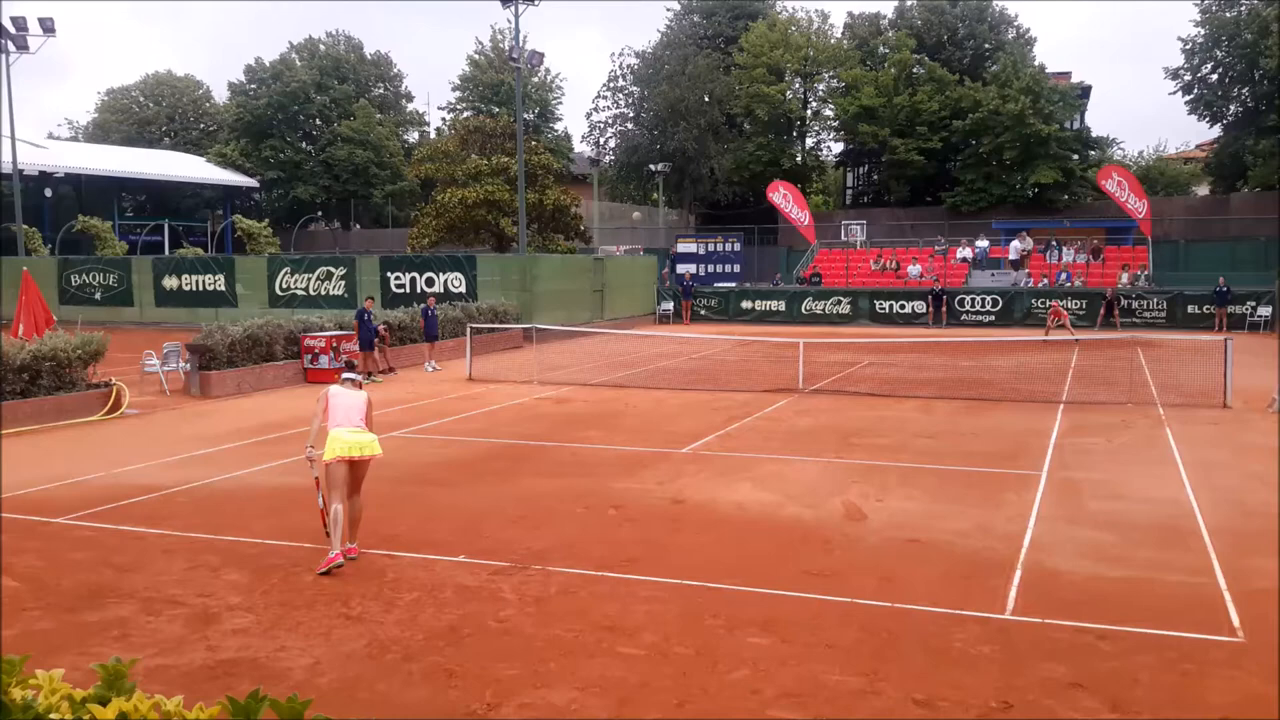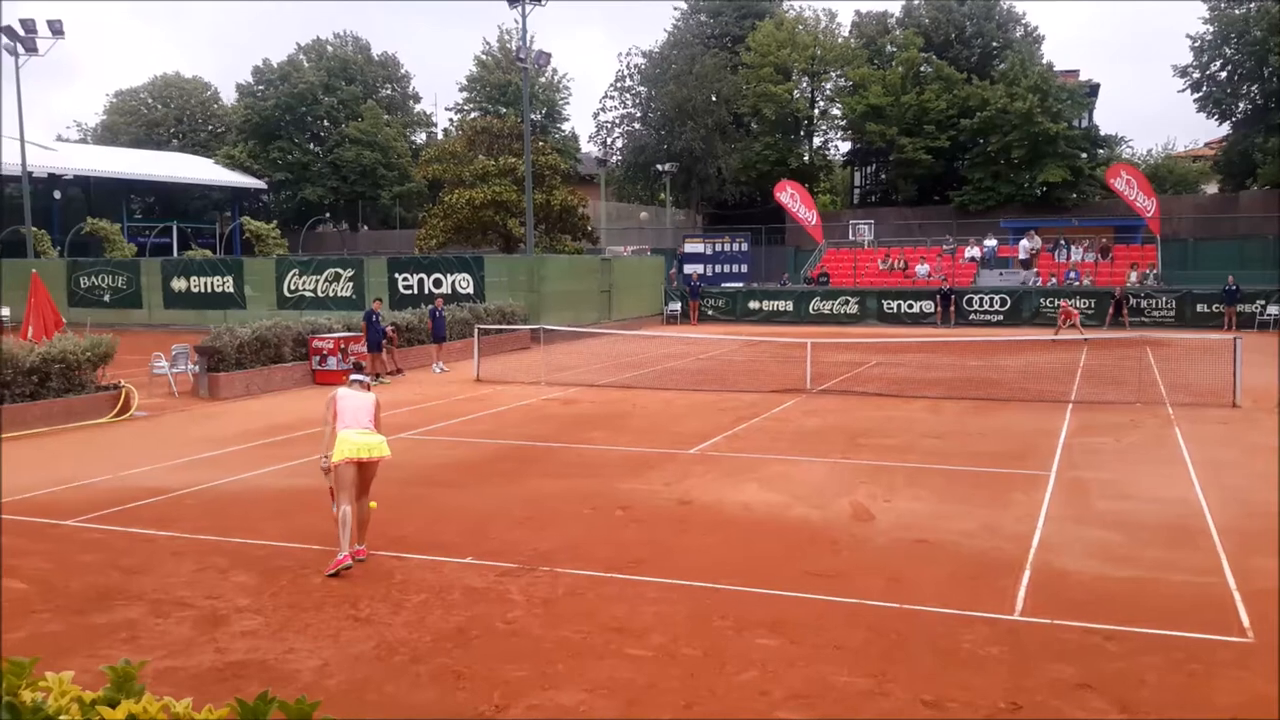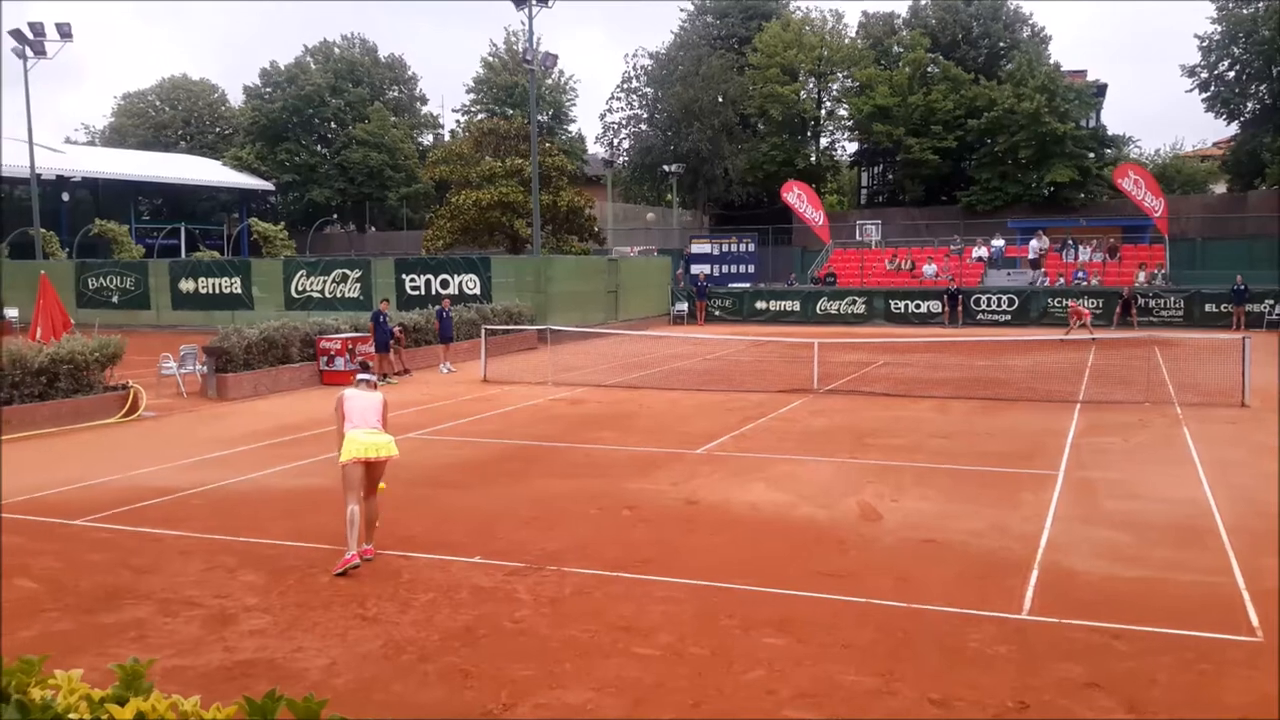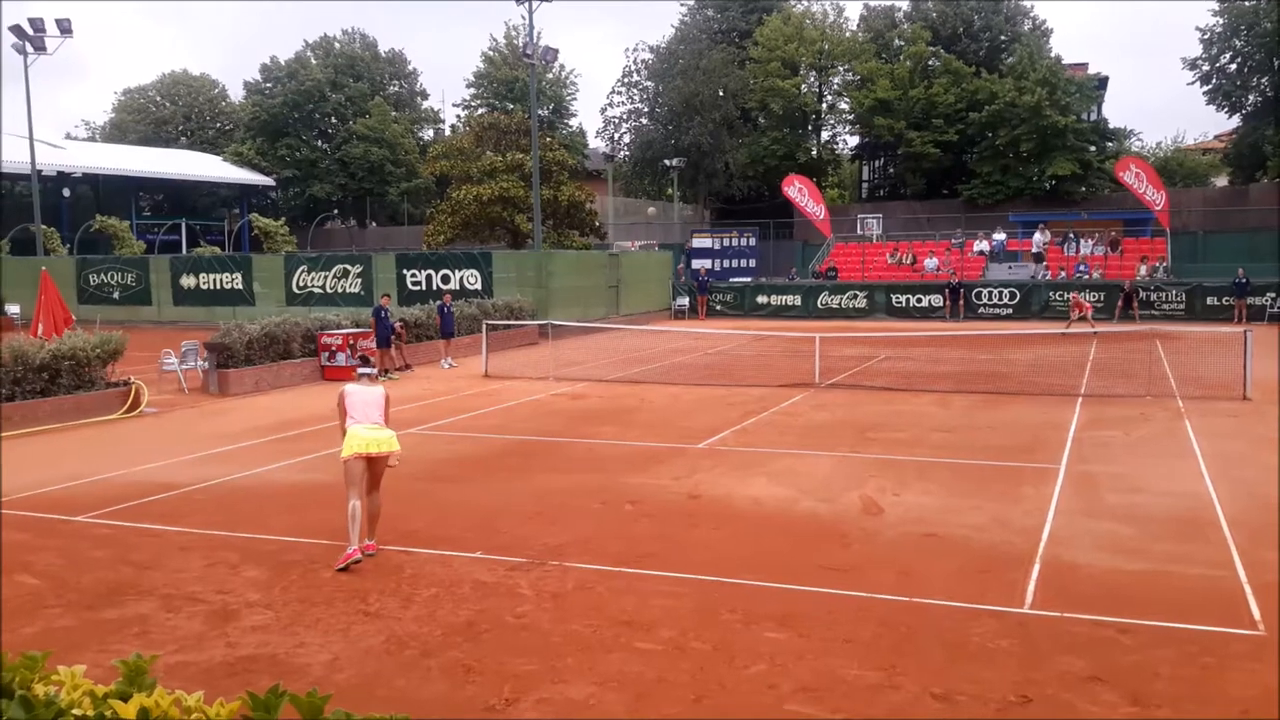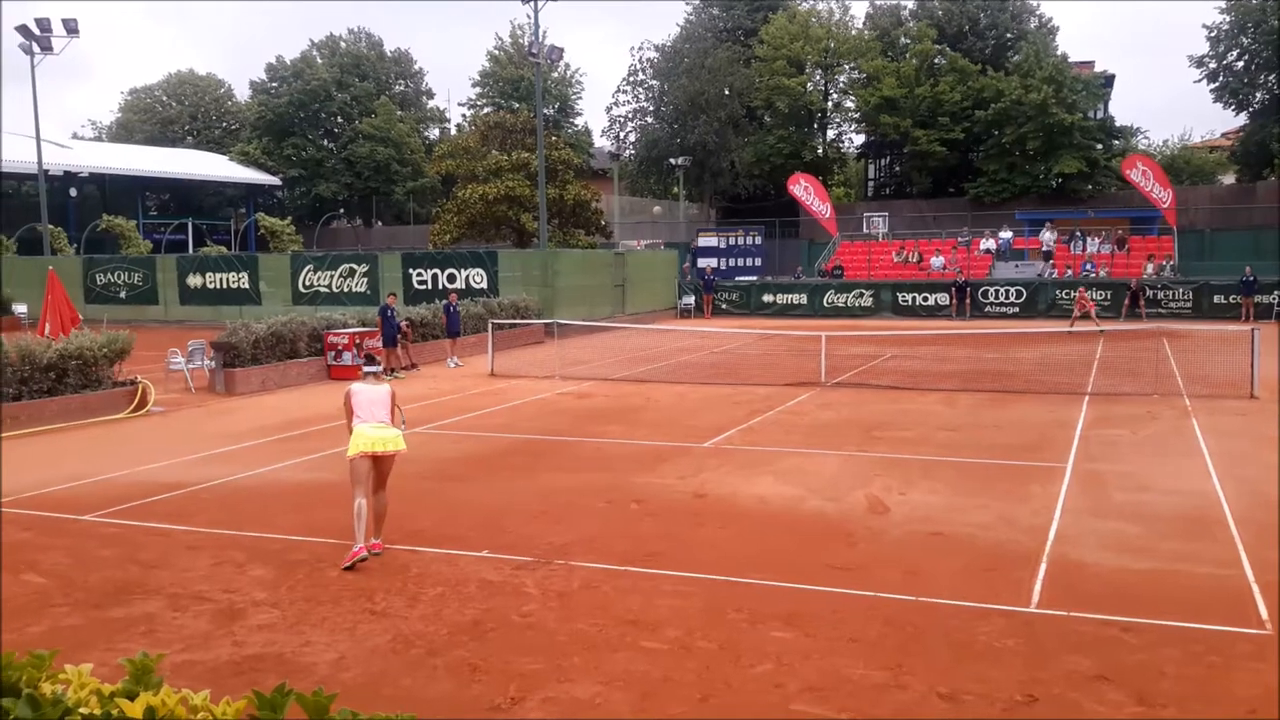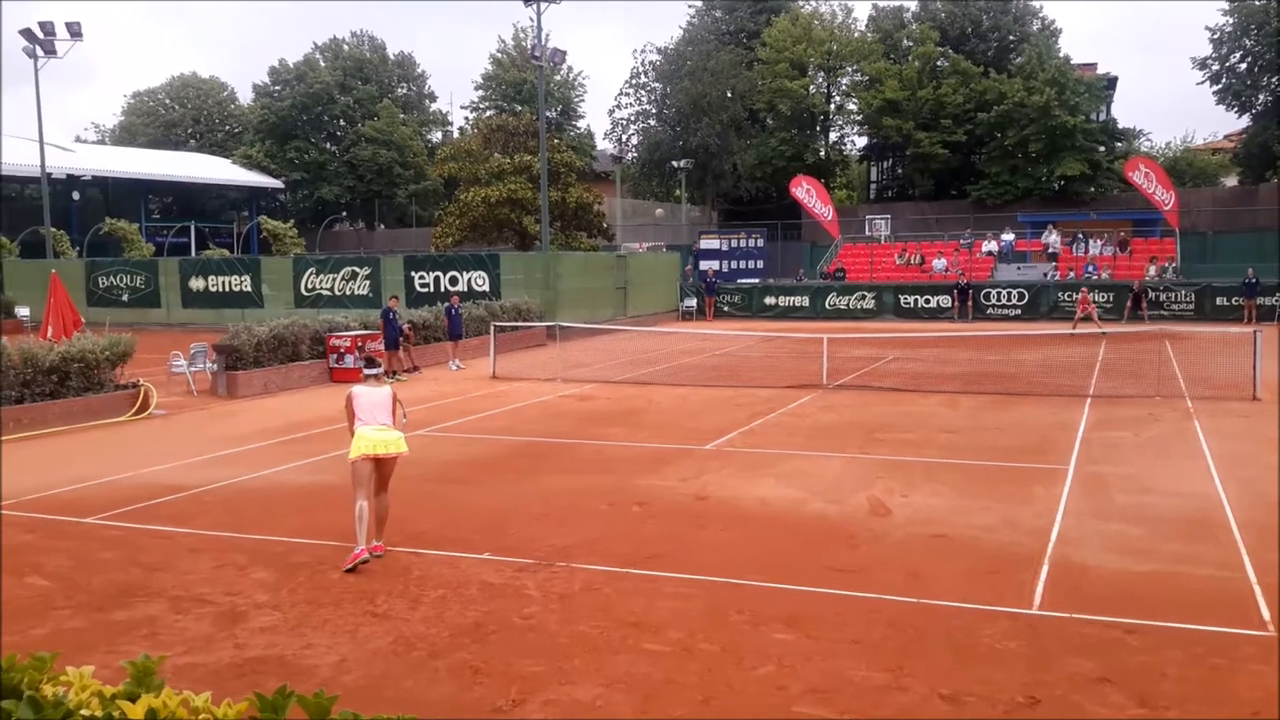
dt=0.2s
person 1, frame 1
left shoulder: (329, 391)
right shoulder: (365, 396)
left elbow: (317, 418)
left wrist: (310, 446)
left hip: (339, 440)
right hip: (364, 441)
left knee: (336, 499)
right knee: (354, 495)
left ankle: (336, 552)
right ankle: (352, 546)
person 1, frame 2
left shoulder: (336, 394)
right shoulder: (373, 398)
left elbow: (328, 425)
left wrist: (325, 456)
left hip: (347, 442)
right hip: (373, 442)
left knee: (344, 500)
right knee: (362, 497)
left ankle: (344, 554)
right ankle: (360, 548)
person 1, frame 3
left shoulder: (344, 395)
right shoulder: (380, 397)
left elbow: (340, 429)
left wrist: (342, 459)
left hip: (355, 442)
right hip: (381, 442)
left knee: (352, 500)
right knee: (370, 496)
left ankle: (352, 553)
right ankle: (368, 547)
person 1, frame 4
left shoulder: (345, 390)
right shoulder: (382, 391)
left elbow: (343, 425)
left wrist: (351, 442)
right wrist: (382, 456)
left hip: (357, 437)
right hip: (382, 437)
left knee: (354, 495)
right knee: (373, 491)
left ankle: (354, 548)
right ankle: (370, 542)
person 1, frame 5
left shoulder: (351, 389)
right shoulder: (389, 389)
left elbow: (350, 424)
left hip: (362, 436)
right hip: (388, 436)
left knee: (360, 494)
right knee: (379, 491)
left ankle: (360, 546)
right ankle: (376, 541)
person 1, frame 6
left shoulder: (353, 392)
right shoulder: (390, 391)
left elbow: (351, 427)
left hip: (364, 439)
right hip: (390, 438)
left knee: (361, 496)
right knee: (381, 493)
left ankle: (361, 548)
right ankle: (378, 544)
